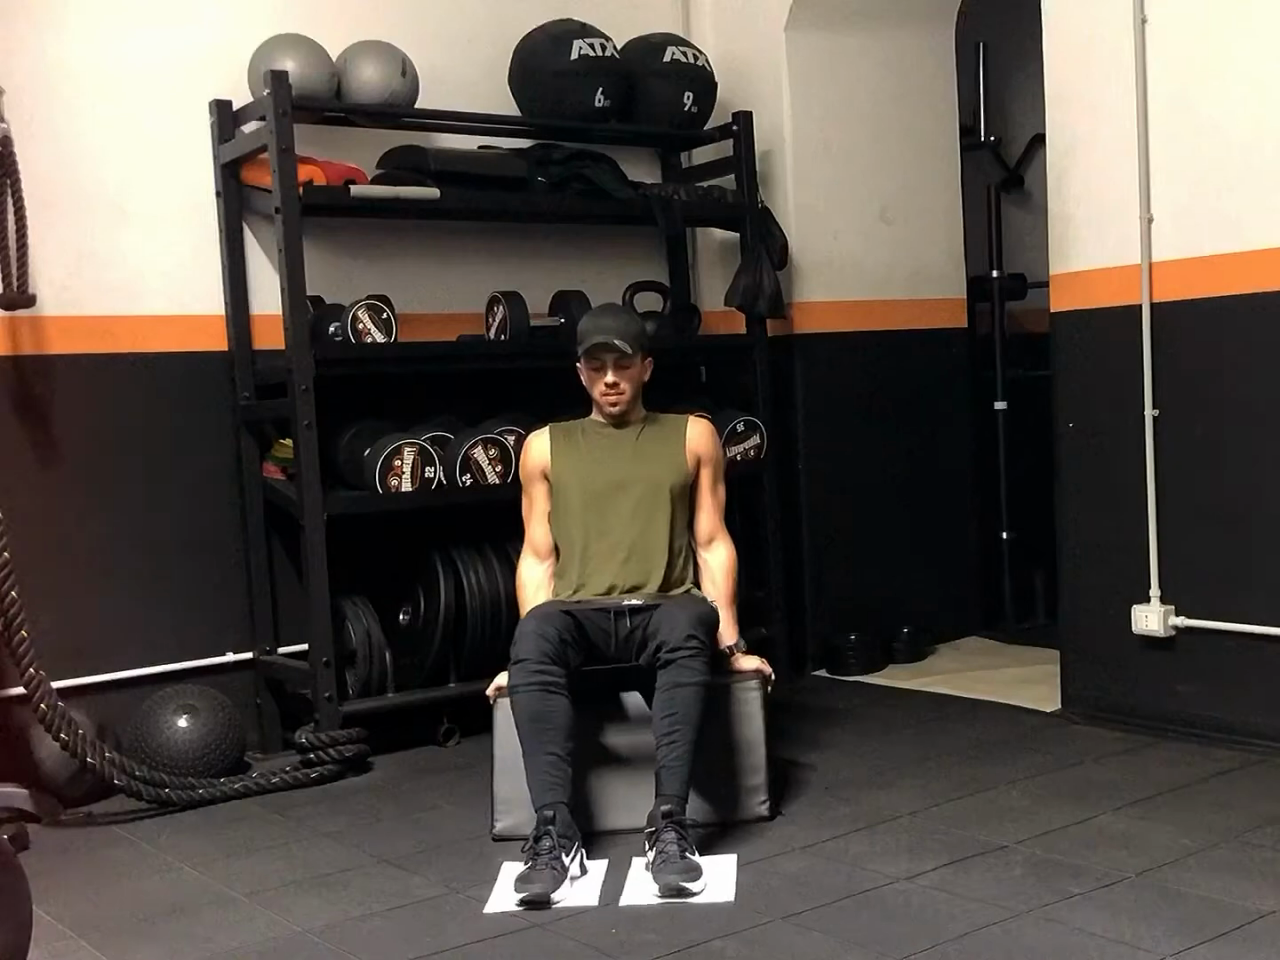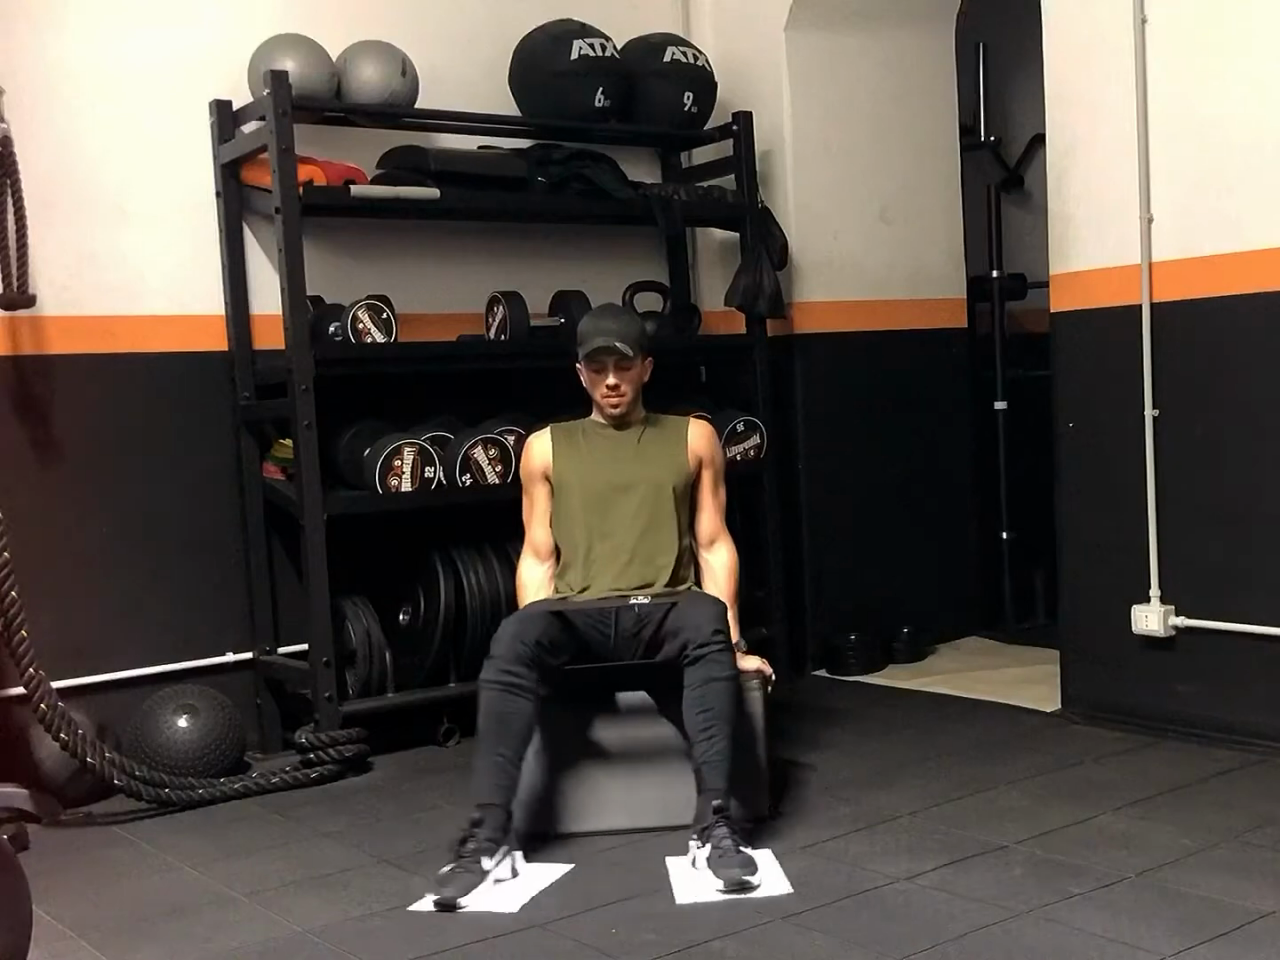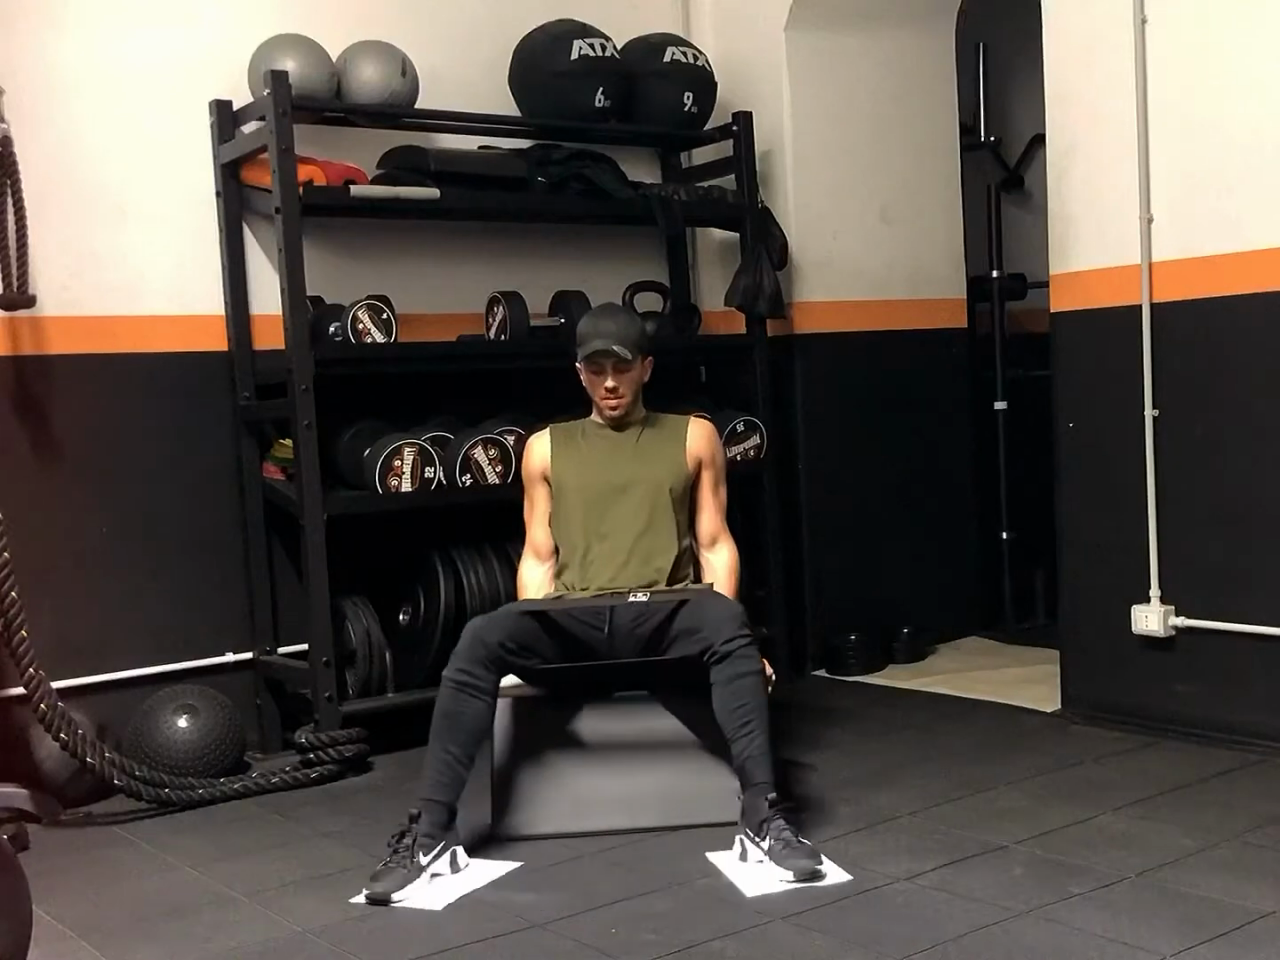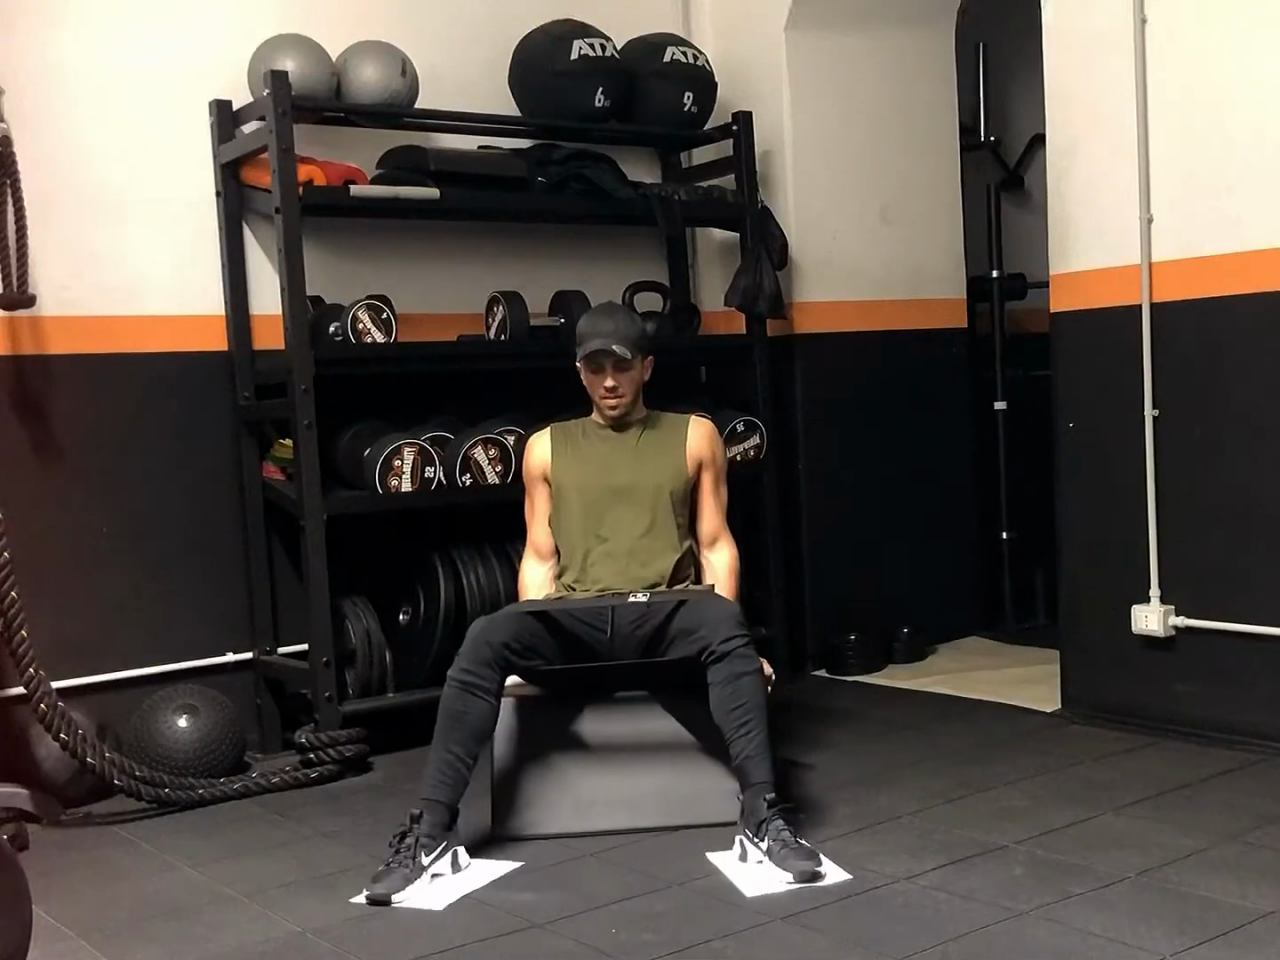
dt=0.3s
person 1, frame 1
left shoulder: (693, 435)
right shoulder: (544, 446)
left elbow: (712, 544)
right elbow: (538, 557)
left wrist: (731, 641)
right wrist: (533, 649)
left hip: (664, 613)
right hip: (581, 617)
left knee: (689, 627)
right knee: (534, 636)
left ankle: (668, 824)
right ankle: (554, 834)
person 1, frame 2
left shoulder: (693, 437)
right shoulder: (545, 447)
left elbow: (713, 545)
right elbow: (537, 556)
left wrist: (731, 639)
right wrist: (528, 649)
left hip: (664, 610)
right hip: (580, 615)
left knee: (701, 621)
right knee: (513, 636)
left ankle: (713, 821)
right ankle: (488, 834)
person 1, frame 3
left shoulder: (693, 436)
right shoulder: (545, 447)
left elbow: (714, 544)
right elbow: (538, 557)
left wrist: (724, 635)
right wrist: (527, 646)
left hip: (664, 610)
right hip: (577, 613)
left knee: (728, 621)
right knee: (479, 641)
left ankle: (762, 814)
right ankle: (429, 831)
person 1, frame 4
left shoulder: (694, 436)
right shoulder: (546, 447)
left elbow: (715, 545)
right elbow: (540, 557)
left wrist: (723, 634)
right wrist: (529, 646)
left hip: (665, 610)
right hip: (578, 616)
left knee: (726, 623)
right knee: (484, 641)
left ankle: (762, 814)
right ankle: (431, 831)
